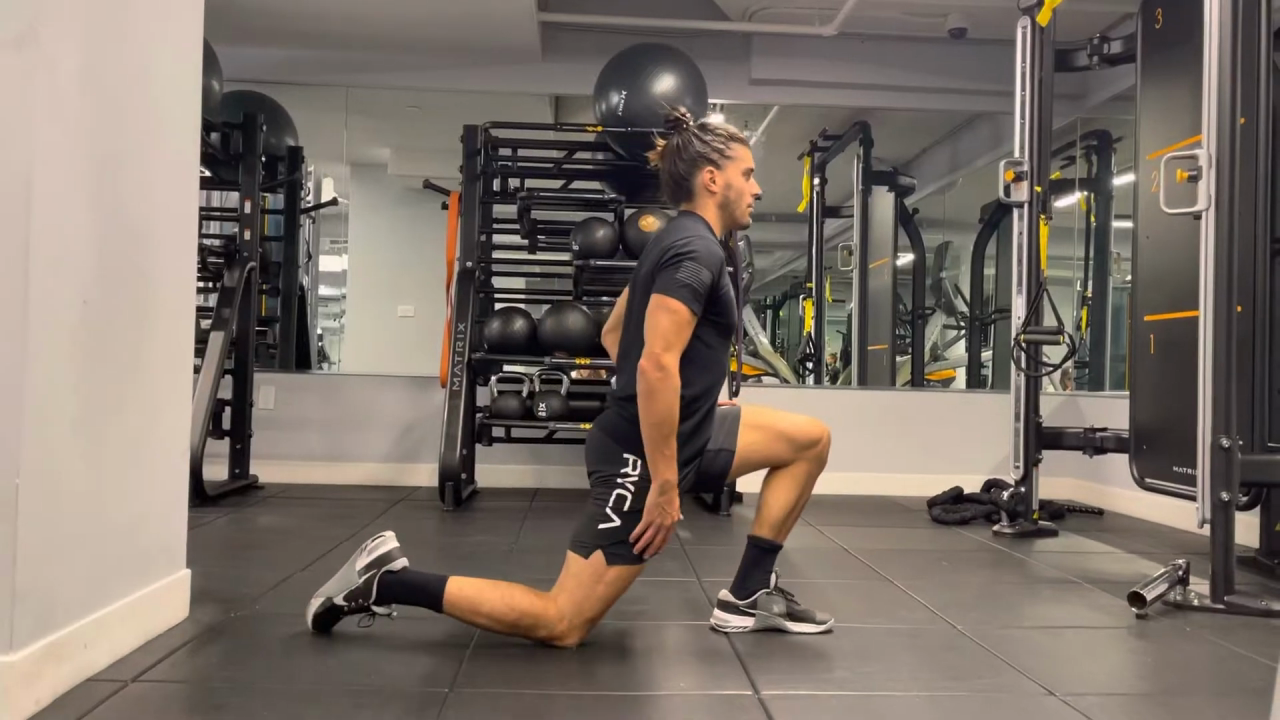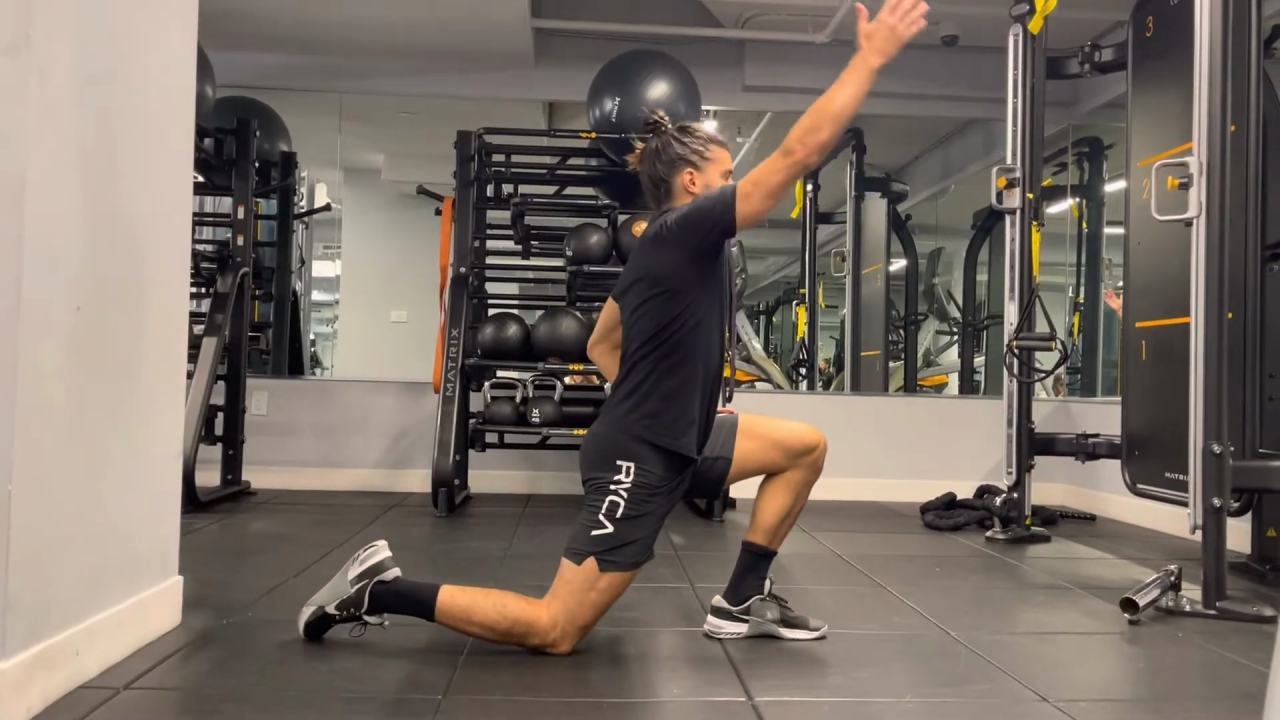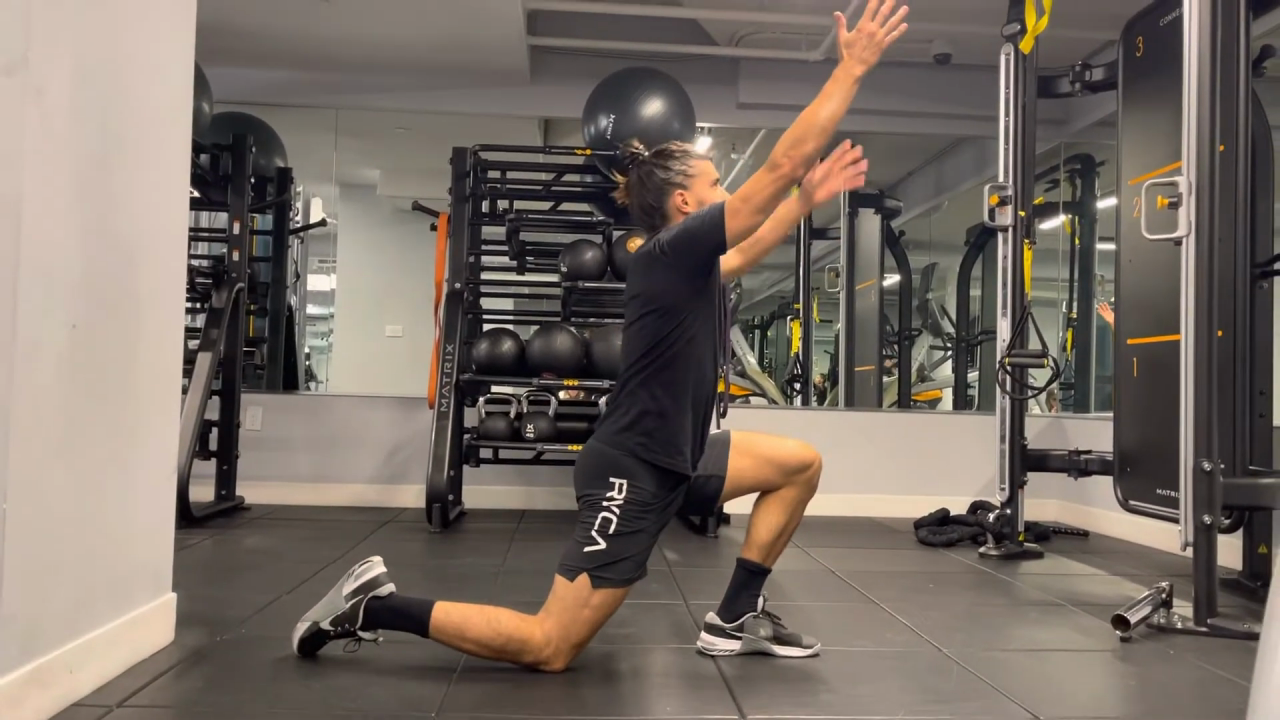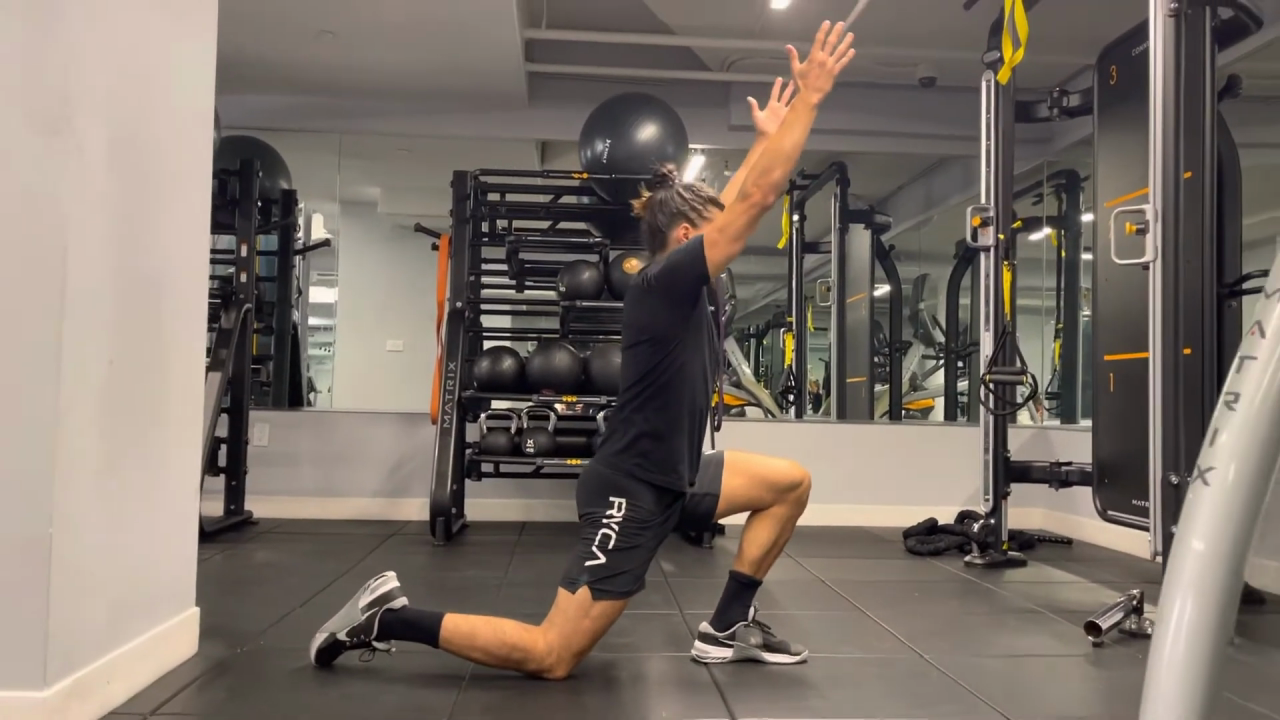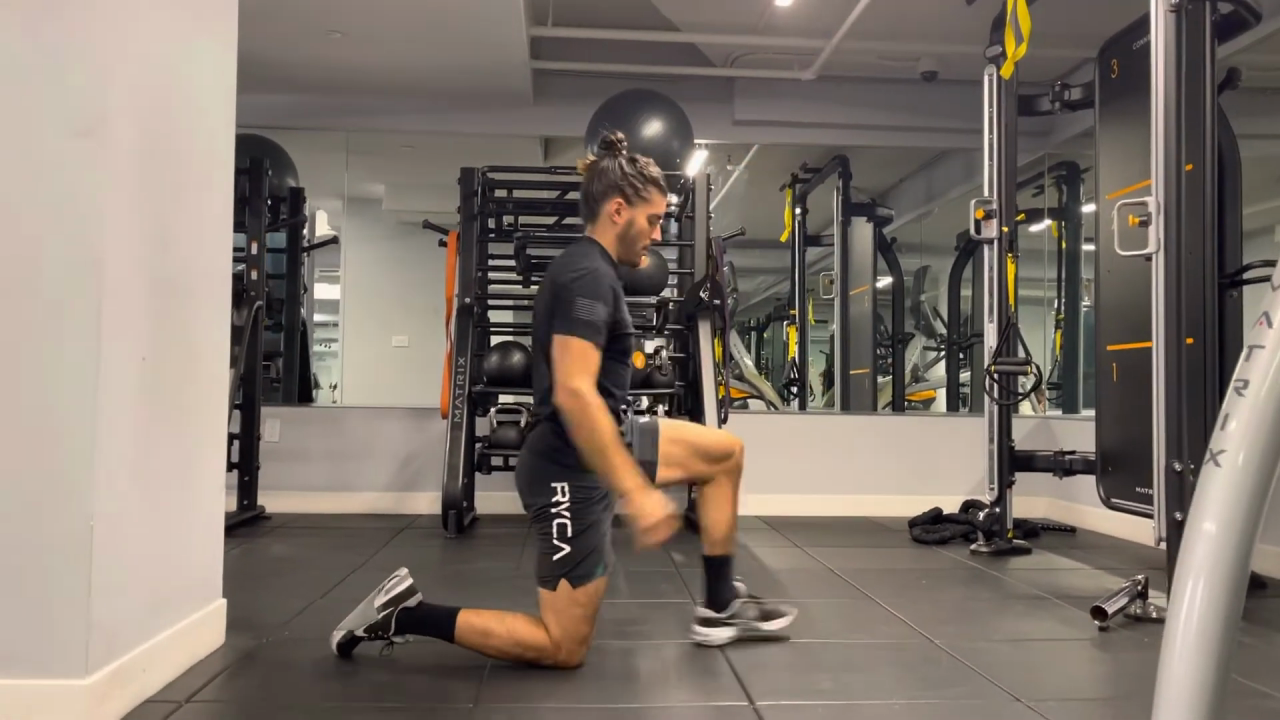
dt=1s
person 1, frame 1
left shoulder: (680, 241)
right shoulder: (697, 251)
left elbow: (614, 333)
right elbow: (657, 365)
right wrist: (665, 485)
left hip: (677, 432)
right hip: (643, 452)
left knee: (810, 440)
right knee: (562, 623)
left ankle: (749, 594)
right ankle: (385, 583)
person 1, frame 2
left shoulder: (665, 247)
right shoulder: (686, 234)
left elbow: (601, 344)
right elbow: (798, 153)
right wrist: (872, 54)
left hip: (669, 440)
right hip: (640, 460)
left knee: (804, 446)
right knee: (556, 628)
left ankle: (741, 602)
right ankle: (382, 592)
person 1, frame 3
left shoulder: (683, 261)
right shoulder: (674, 251)
left elbow: (745, 249)
right elbow: (779, 169)
left wrist: (809, 198)
right wrist: (854, 65)
left hip: (669, 456)
right hip: (631, 473)
left knee: (800, 463)
right knee: (548, 648)
left ankle: (736, 618)
right ankle: (376, 607)
person 1, frame 4
left shoulder: (672, 287)
right shoulder: (666, 283)
left elbow: (733, 204)
right elbow: (757, 198)
left wrist: (766, 135)
right wrist: (810, 95)
left hip: (667, 478)
right hip: (631, 493)
left knee: (790, 484)
right knee: (551, 656)
left ankle: (728, 627)
right ankle: (388, 620)
person 1, frame 5
left shoulder: (594, 268)
right shoulder: (584, 278)
right elbow: (574, 395)
right wrist: (639, 491)
left hip: (602, 449)
right hip: (568, 470)
left knee: (725, 451)
right knee: (565, 644)
left ankle: (721, 605)
right ankle: (404, 615)
